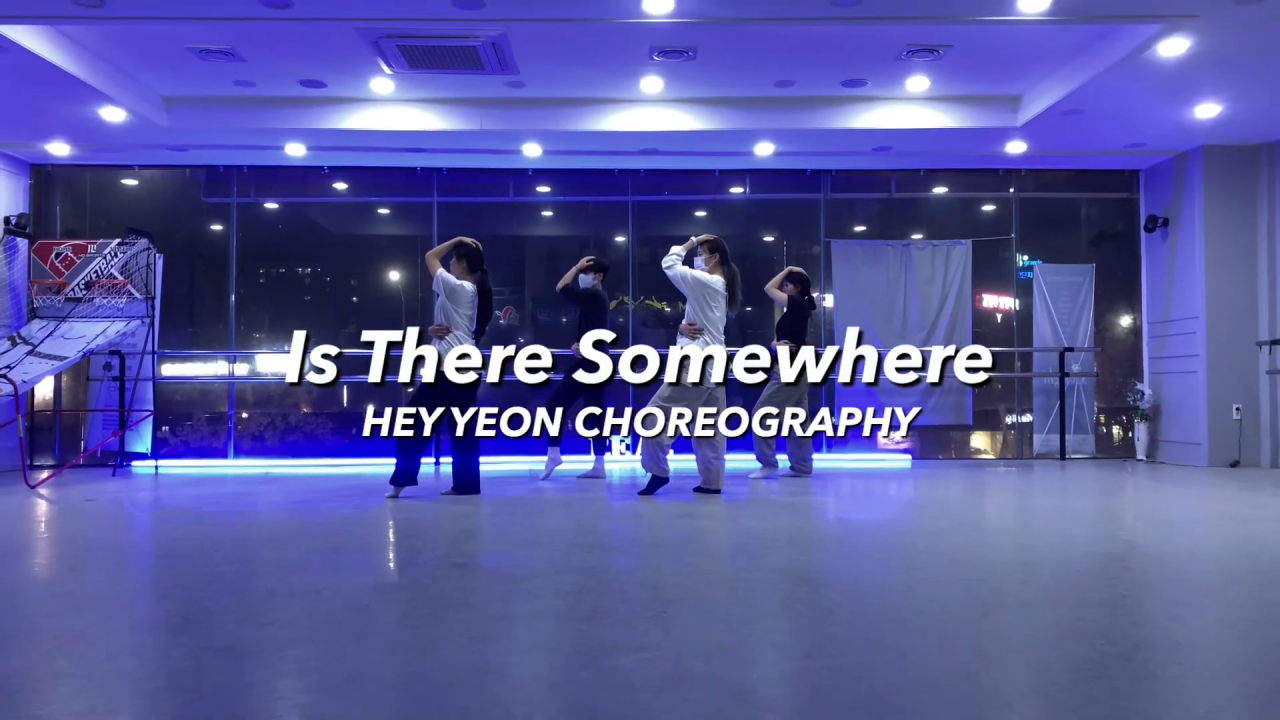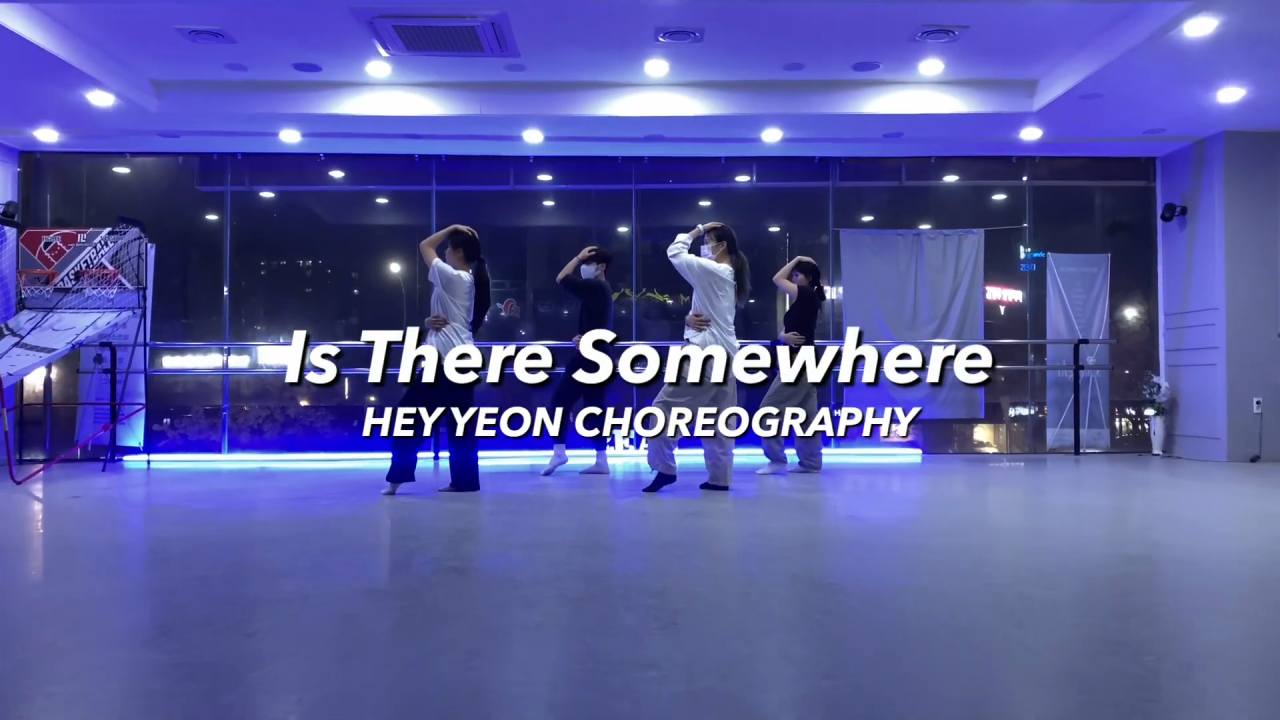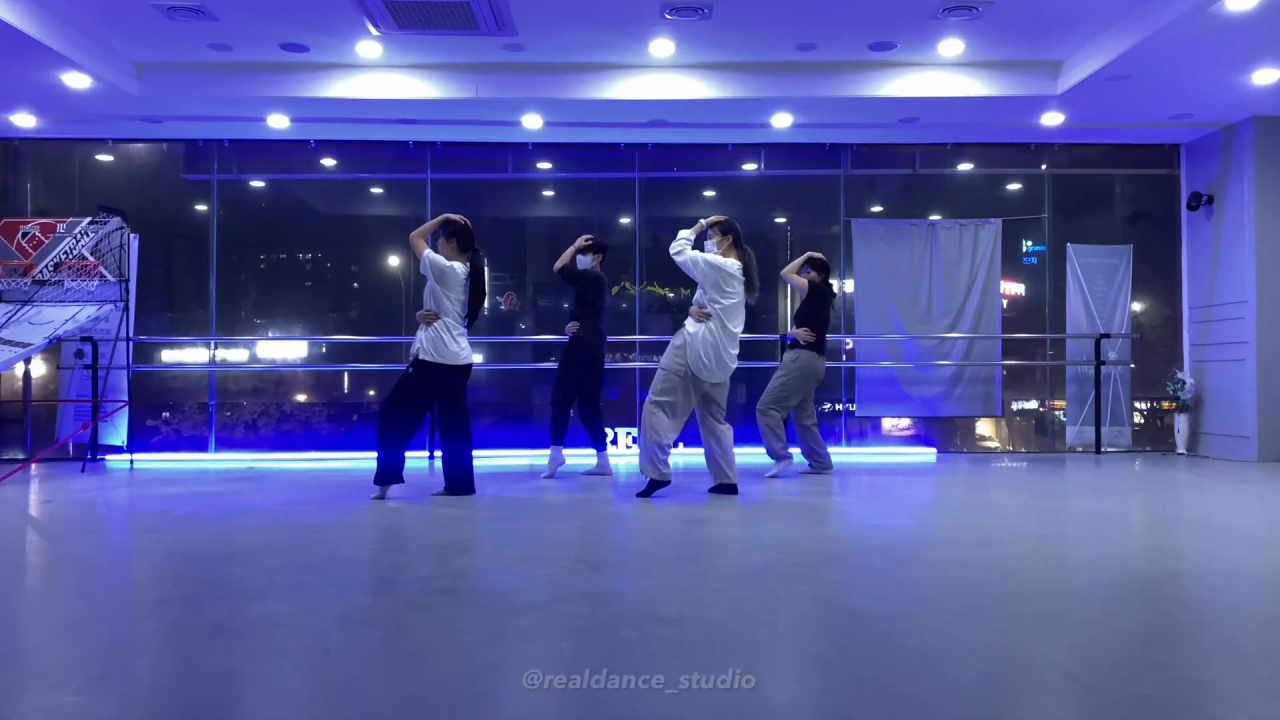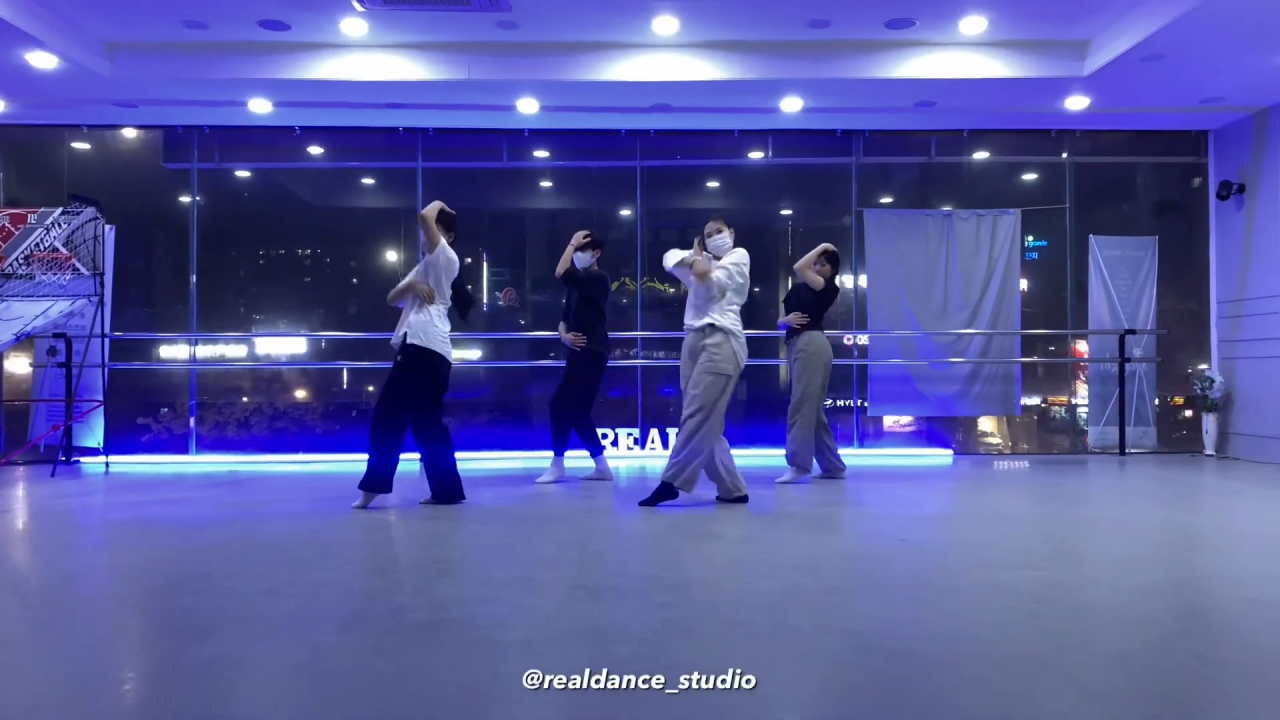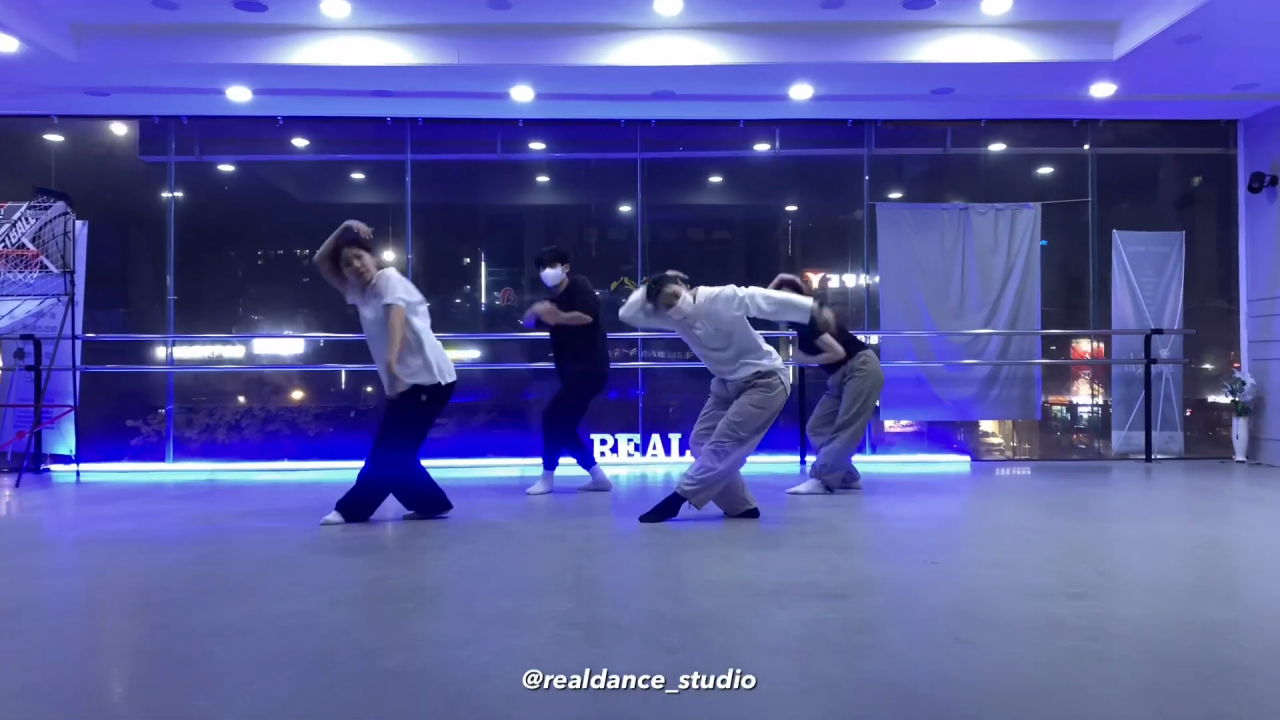
dt=0.5s
person 1, frame 1
left shoulder: (454, 287)
right shoulder: (476, 292)
left elbow: (430, 257)
left wrist: (457, 240)
right wrist: (436, 330)
right knee: (462, 428)
left ankle: (401, 481)
right ankle: (466, 483)
person 1, frame 2
left shoulder: (451, 277)
right shoulder: (472, 282)
left elbow: (425, 246)
left wrist: (451, 229)
right wrist: (431, 322)
left hip: (444, 361)
right knee: (459, 423)
left ankle: (398, 477)
right ankle: (464, 480)
person 1, frame 3
left shoulder: (444, 269)
right shoulder: (470, 275)
left elbow: (414, 238)
left wrist: (443, 218)
right wrist: (422, 315)
left hip: (432, 357)
right hip: (459, 359)
left knee: (394, 412)
right knee: (453, 423)
left ankle: (387, 479)
right ankle: (459, 482)
person 1, frame 4
left shoulder: (444, 258)
right shoulder: (424, 266)
left elbow: (424, 217)
right elbow: (393, 299)
left wrist: (438, 204)
right wrist: (409, 286)
left hip: (421, 346)
right hip: (435, 353)
left knee: (388, 415)
right knee: (428, 424)
left ankle: (374, 486)
right ankle: (447, 490)
person 1, frame 5
left shoulder: (389, 278)
right shoulder: (360, 291)
left elbow: (397, 319)
left wrist: (391, 362)
left hip: (429, 377)
right hip: (406, 383)
left knee: (389, 447)
right knee: (395, 447)
right ankle: (430, 502)
person 2, frame 1
left shoulder: (704, 282)
right shoulder: (721, 287)
left elbow: (669, 264)
left wrist: (692, 242)
left ankle: (658, 471)
right ankle: (712, 481)
person 2, frame 2
left shoulder: (711, 271)
right shoulder: (729, 276)
left elbow: (675, 252)
left wrist: (698, 229)
right hip: (724, 354)
left knee: (664, 407)
left ankle: (665, 469)
right ankle: (719, 478)
person 2, frame 3
left shoulder: (717, 265)
right shoulder: (739, 275)
left elbow: (678, 252)
left wrist: (701, 224)
right wrist: (696, 309)
left hip: (693, 346)
right hip: (719, 355)
left knee: (659, 406)
right knee: (714, 417)
left ankle: (658, 473)
right ankle: (726, 480)
person 2, frame 4
left shoulder: (739, 256)
right shoulder: (702, 261)
left elbow: (716, 287)
right elbow: (671, 259)
left wrist: (698, 256)
right wrist: (693, 261)
left hip: (721, 341)
right hip: (697, 341)
left knee: (699, 416)
right knee: (706, 423)
left ankle: (672, 483)
person 2, frame 5
left shoulder: (721, 299)
right shoulder: (670, 317)
left elbow: (769, 300)
left wrist: (813, 309)
left hip: (766, 380)
right hip: (727, 385)
left knee: (722, 446)
right knee: (701, 442)
left ankle: (676, 500)
right ankle: (741, 504)
person 3, frame 1
left shoulder: (593, 295)
right shoulder: (597, 299)
left elbow: (561, 288)
left wrist: (577, 266)
right wrist: (576, 346)
left knee: (556, 404)
right knee: (594, 414)
left ankle: (553, 454)
right ankle: (599, 465)
person 3, frame 2
left shoulder: (595, 286)
right shoulder: (600, 290)
left elbow: (562, 278)
left wrist: (578, 257)
right wrist: (578, 338)
left knee: (560, 400)
right knee: (594, 409)
left ankle: (559, 451)
right ankle: (601, 461)
person 3, frame 3
left shoulder: (594, 278)
right shoulder: (589, 282)
left elbow: (559, 267)
left wrist: (575, 245)
right wrist: (569, 327)
left hip: (582, 345)
right hip: (591, 347)
left knee: (562, 397)
right knee: (589, 405)
left ankle: (556, 453)
right ankle: (603, 462)
person 3, frame 4
left shoulder: (598, 278)
right shoulder: (577, 285)
left elbow: (561, 272)
right elbow: (565, 319)
left wrist: (572, 243)
right wrist: (564, 335)
left hip: (590, 353)
right hip: (582, 353)
left knee: (560, 404)
right knee: (579, 412)
left ankle: (557, 464)
right ankle: (602, 467)
person 3, frame 5
left shoulder: (578, 285)
right shoulder: (549, 300)
left elbow: (588, 316)
right elbow: (527, 322)
left wrist: (557, 319)
right wrist: (536, 311)
left hip: (590, 368)
right hip: (573, 371)
left knee: (552, 417)
right knee: (564, 428)
left ankle: (547, 477)
right ankle: (599, 477)
person 4, frame 1
left shoulder: (798, 304)
right shoulder: (797, 310)
left elbow: (769, 288)
right elbow: (778, 339)
left wrist: (787, 269)
right wrist: (776, 345)
left knee: (761, 413)
left ankle: (768, 464)
right ankle: (801, 466)
person 4, frame 2
left shoulder: (808, 296)
right shoulder: (803, 302)
left elbow: (777, 279)
right elbow: (784, 331)
left wrist: (797, 259)
right wrist: (784, 337)
left knee: (770, 408)
right knee: (806, 413)
left ankle: (776, 459)
right ankle: (811, 462)
person 4, frame 3
left shoulder: (818, 292)
right shoulder: (817, 301)
left elbow: (785, 274)
left wrist: (807, 255)
right wrist: (795, 332)
left hip: (802, 358)
right hip: (813, 361)
left knee: (767, 406)
right knee: (803, 414)
left ankle: (781, 457)
right ankle: (821, 462)
person 4, frame 4
left shoulder: (829, 289)
right shoulder: (797, 289)
left elbow: (799, 268)
right elbow: (780, 321)
left wrist: (822, 247)
right wrist: (786, 319)
left hip: (811, 343)
right hip: (798, 345)
left knee: (802, 405)
right knee: (812, 409)
left ankle: (799, 465)
right ankle: (833, 467)
person 4, frame 5
left shoulder: (807, 321)
left elbow: (837, 353)
left wrist: (806, 359)
right wrist: (776, 281)
left hip: (862, 370)
right hip: (841, 377)
left knee: (846, 428)
right knee: (818, 428)
left ankle: (821, 480)
right ankle: (847, 477)
